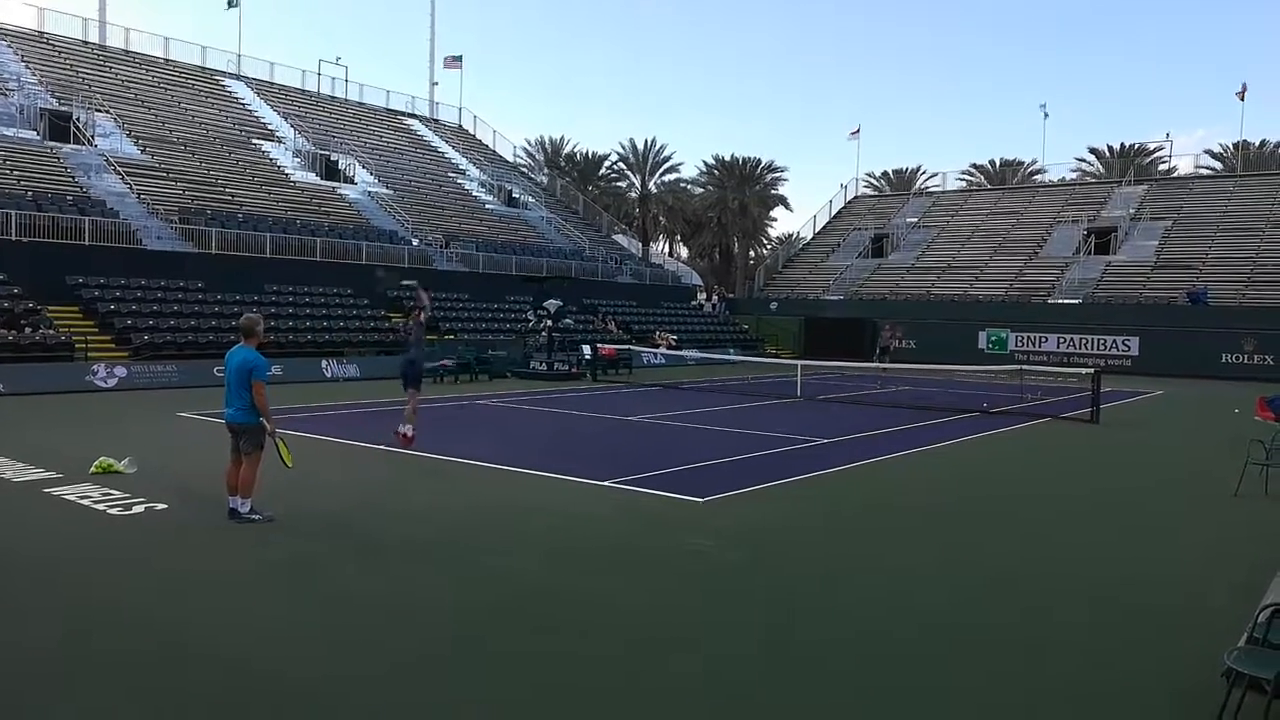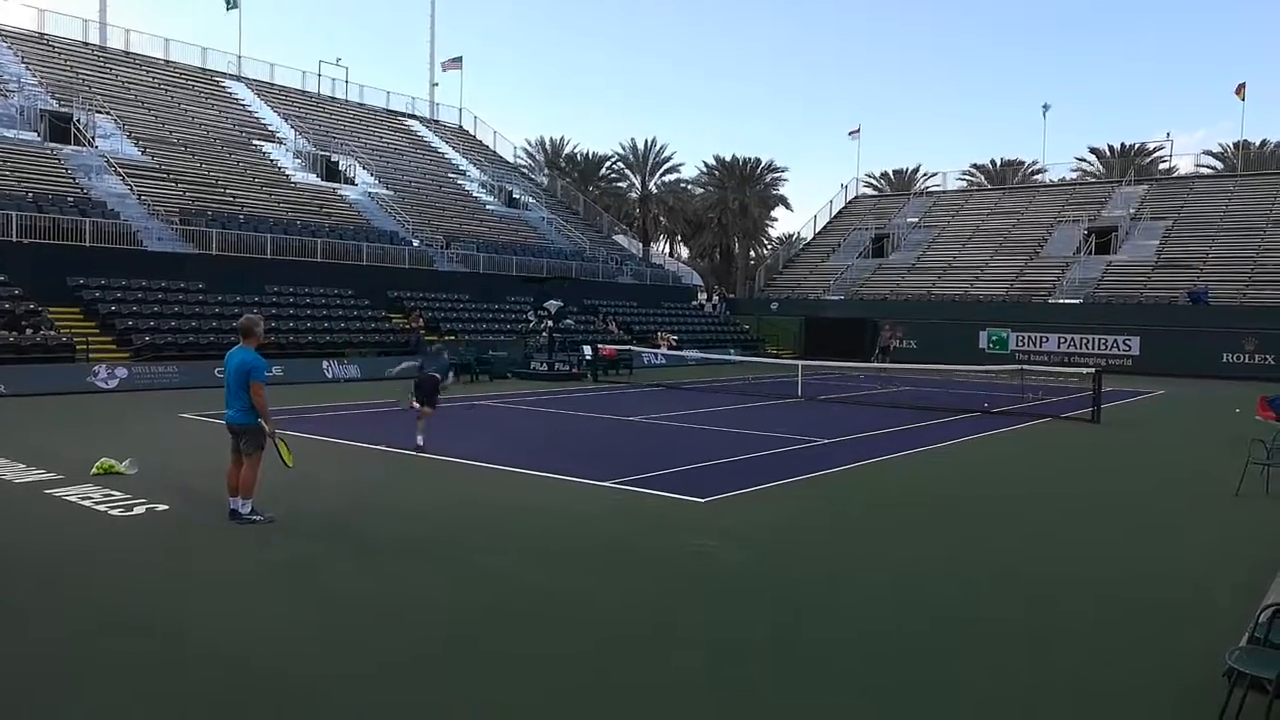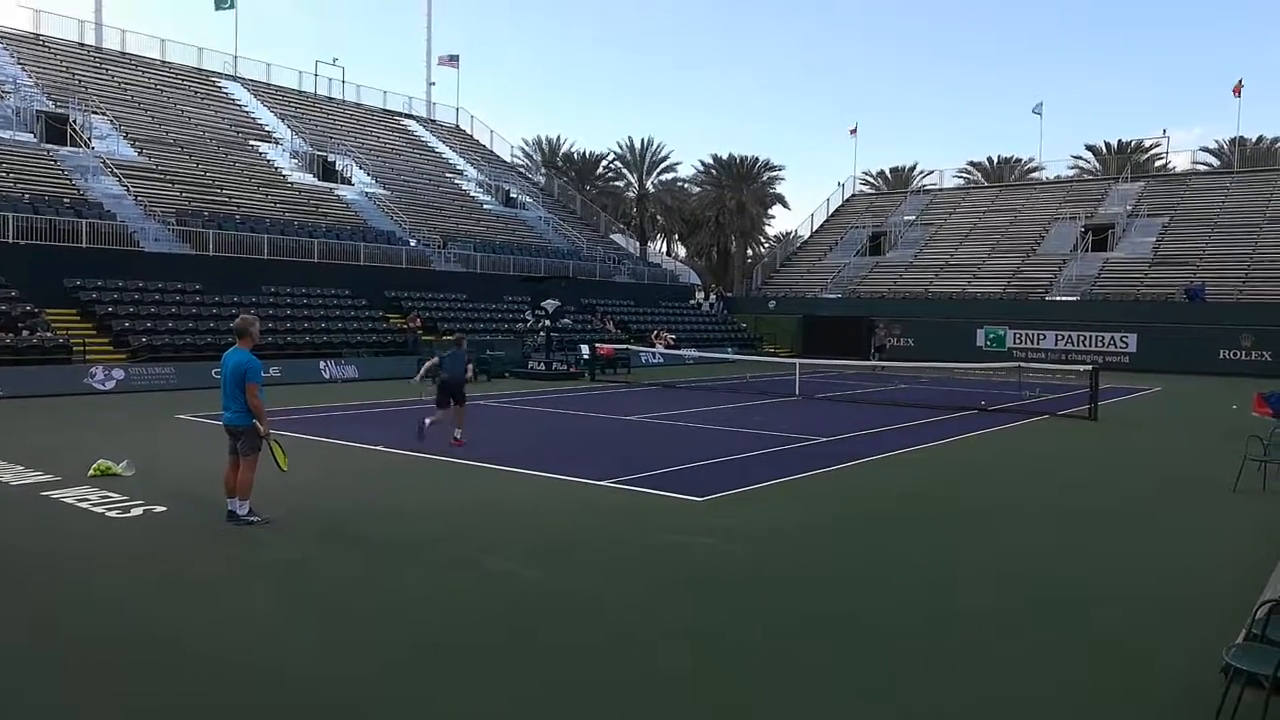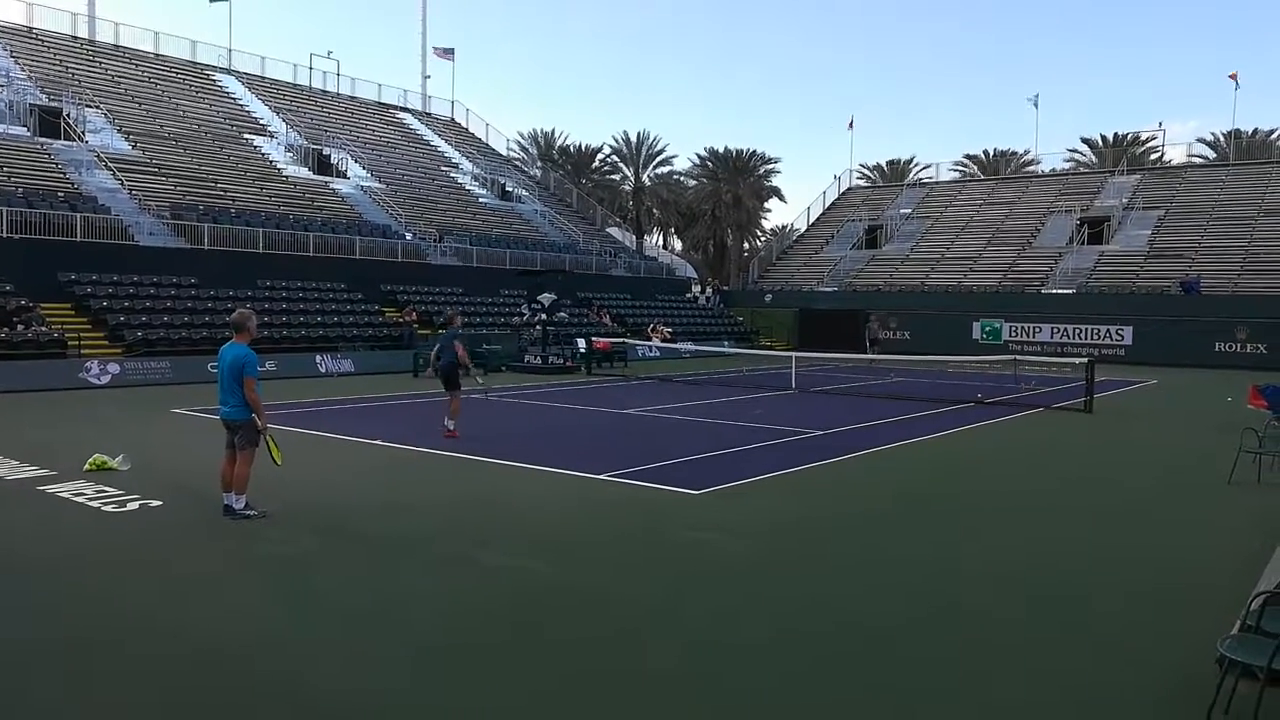
dt=0.4s
person 1, frame 1
left shoulder: (231, 354)
right shoulder: (257, 360)
right elbow: (259, 395)
right wrist: (269, 421)
left hip: (232, 416)
right hip: (249, 420)
left knee: (235, 462)
right knee: (249, 464)
left ankle: (234, 507)
right ankle: (245, 510)
person 1, frame 2
left shoulder: (231, 355)
right shoulder: (255, 361)
right elbow: (257, 396)
right wrist: (268, 422)
left hip: (233, 417)
right hip: (249, 421)
left knee: (236, 463)
right knee: (250, 465)
left ankle: (234, 507)
right ankle: (246, 511)
person 1, frame 3
left shoulder: (227, 356)
right shoulder: (251, 362)
right elbow: (253, 398)
right wrist: (264, 423)
left hip: (231, 419)
right hip: (246, 422)
left knee: (233, 465)
right knee: (247, 467)
left ankle: (232, 509)
right ankle: (243, 512)
person 1, frame 4
left shoulder: (224, 350)
right shoulder: (248, 356)
right elbow: (250, 393)
right wrist: (261, 417)
left hip: (228, 413)
right hip: (243, 416)
left knee: (230, 459)
right knee: (244, 462)
left ankle: (228, 503)
right ankle: (239, 506)
